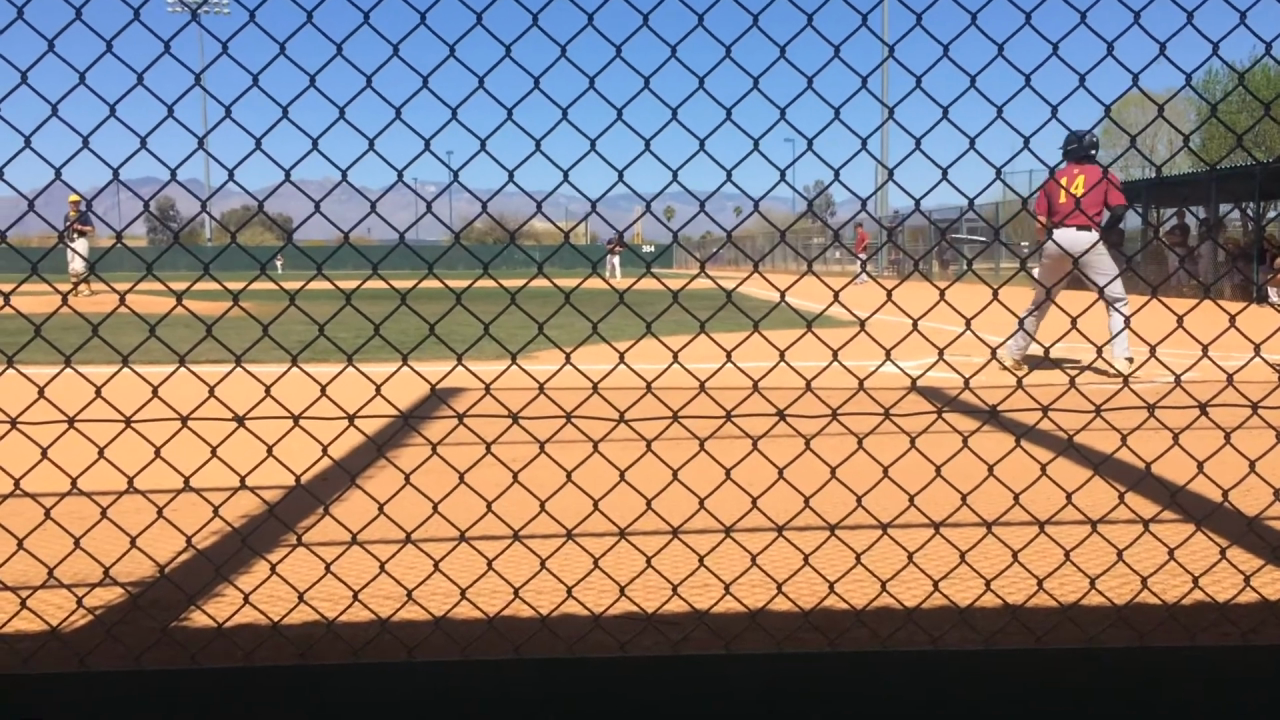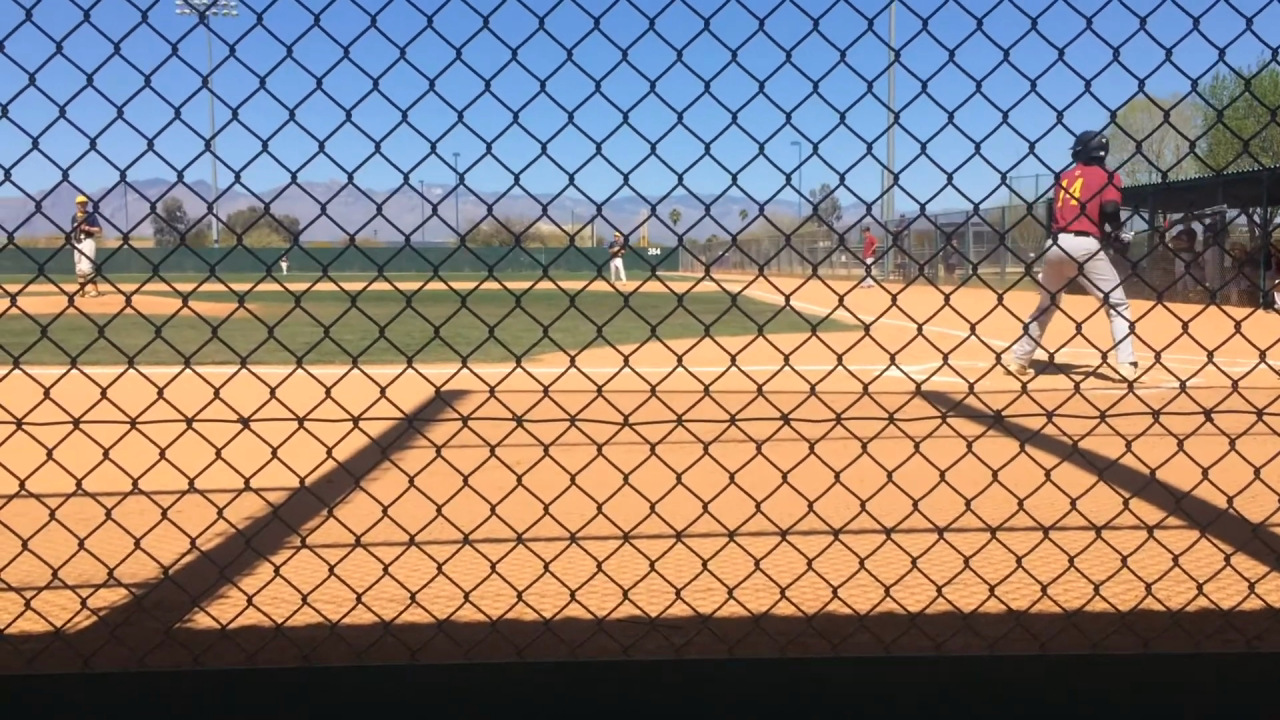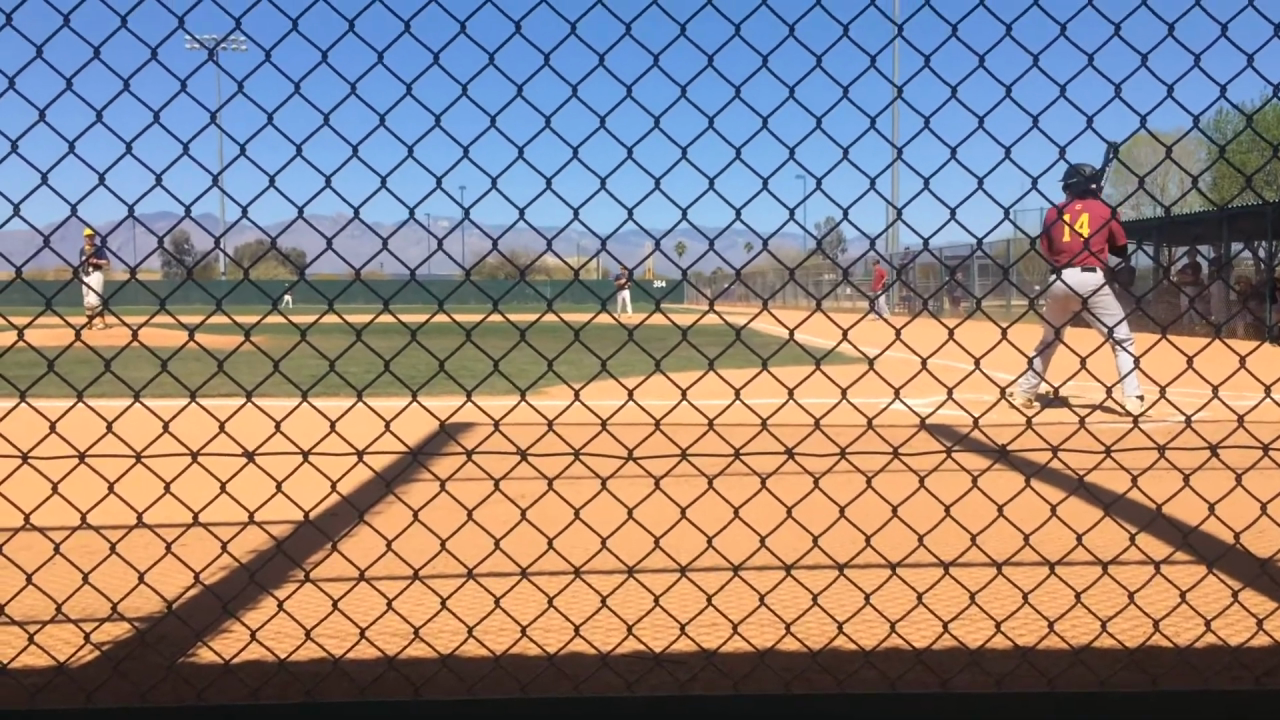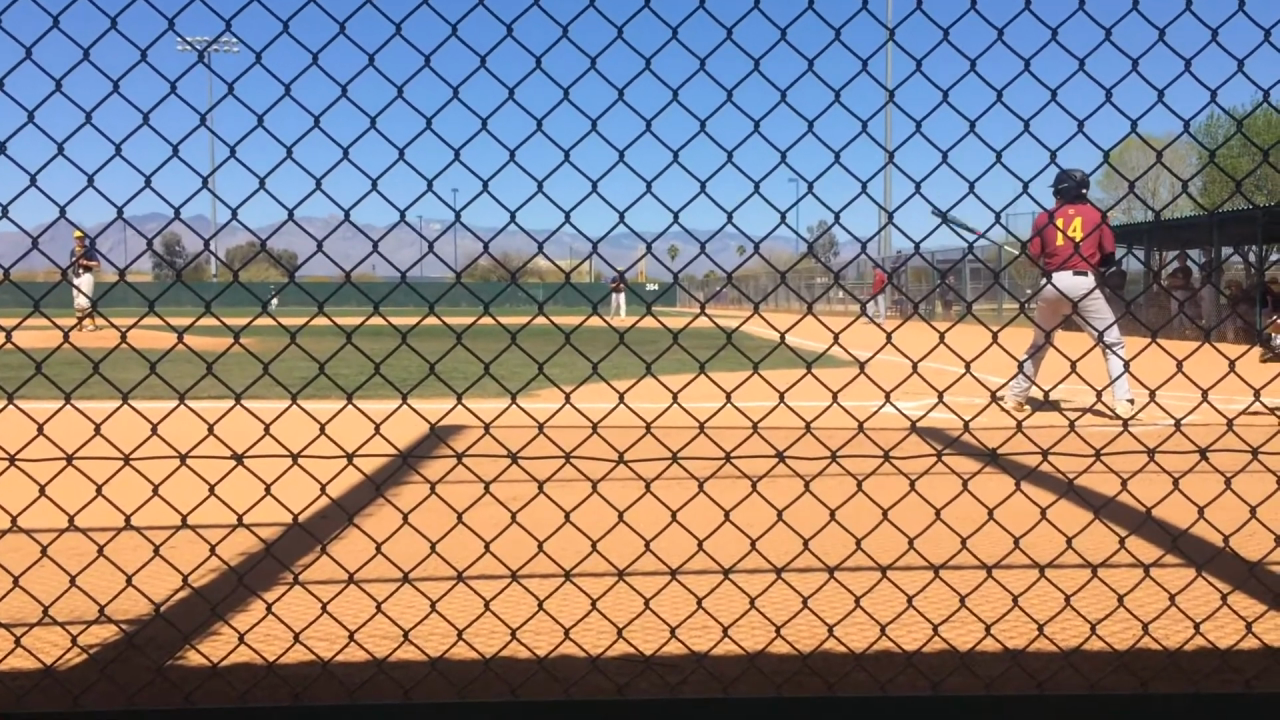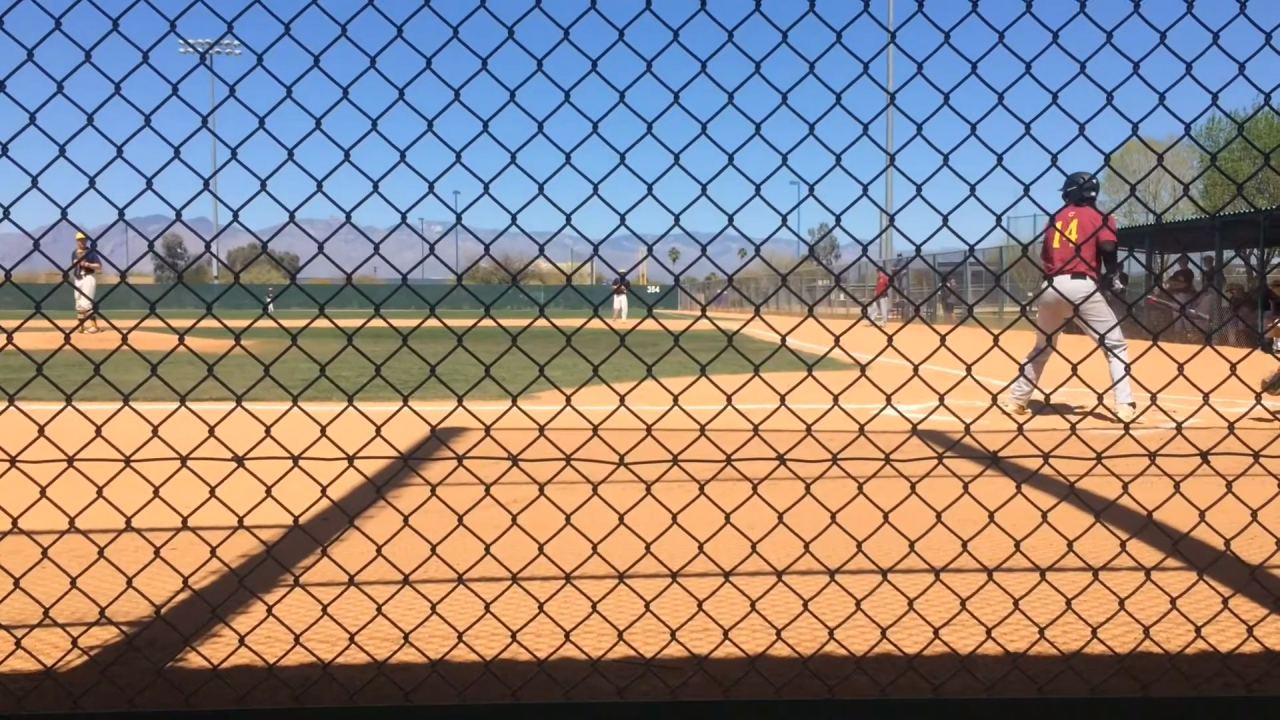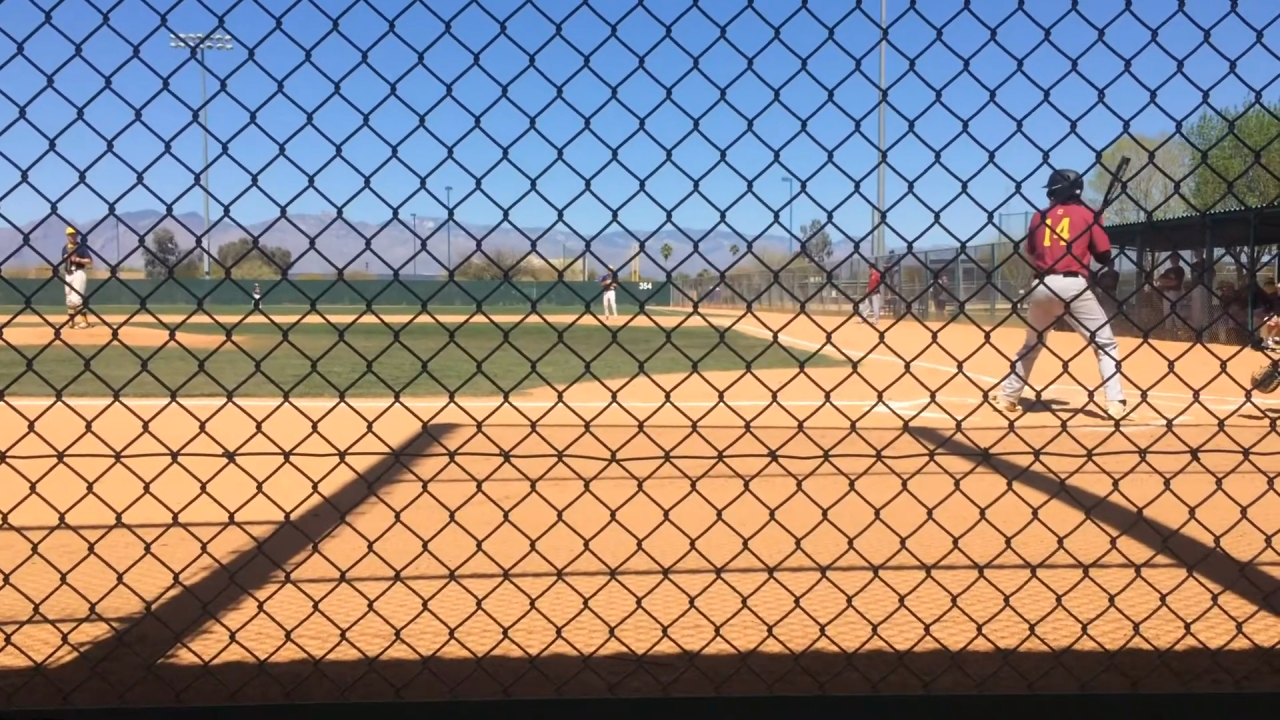
dt=0.5s
person 1, frame 1
left shoulder: (1053, 178)
right shoulder: (1104, 175)
left elbow: (1041, 222)
right elbow: (1118, 212)
left wrist: (1047, 242)
right wrist: (1102, 231)
left hip: (1056, 240)
right hip: (1087, 239)
left knee: (1040, 301)
right knee: (1117, 300)
left ankle: (1013, 356)
right ankle: (1120, 360)
person 1, frame 2
left shoulder: (1063, 178)
right shoulder: (1107, 177)
right elbow: (1110, 208)
right wrist: (1116, 232)
left hip: (1056, 245)
right hip: (1085, 245)
left knee: (1046, 306)
right knee: (1118, 305)
left ankle: (1017, 360)
right ankle: (1126, 364)
person 1, frame 3
left shoulder: (1054, 213)
right shoulder: (1105, 211)
left elbow: (1046, 254)
right elbow: (1122, 251)
left hip: (1060, 281)
right hip: (1091, 279)
left knee: (1049, 340)
right knee: (1122, 339)
left ankle: (1023, 394)
right ankle: (1132, 399)
person 1, frame 4
left shoulder: (1044, 218)
right shoulder: (1097, 216)
left elbow: (1034, 259)
right elbow: (1109, 259)
left hip: (1051, 285)
right hip: (1083, 283)
left knee: (1039, 343)
right knee: (1113, 343)
left ankle: (1014, 397)
right ankle: (1123, 402)
person 1, frame 5
left shoulder: (1056, 219)
right shoulder: (1099, 217)
left elbow: (1045, 260)
right elbow: (1108, 247)
right wrist: (1111, 273)
left hip: (1051, 287)
right hip: (1082, 286)
left knee: (1042, 347)
right knee: (1116, 346)
left ankle: (1016, 400)
right ankle: (1125, 405)
person 1, frame 6
left shoulder: (1039, 217)
right shoulder: (1088, 215)
left elbow: (1030, 257)
right elbow: (1104, 256)
left hip: (1042, 286)
right hip: (1074, 285)
left knee: (1031, 344)
right knee: (1105, 344)
left ankle: (1007, 397)
right ankle: (1115, 402)
